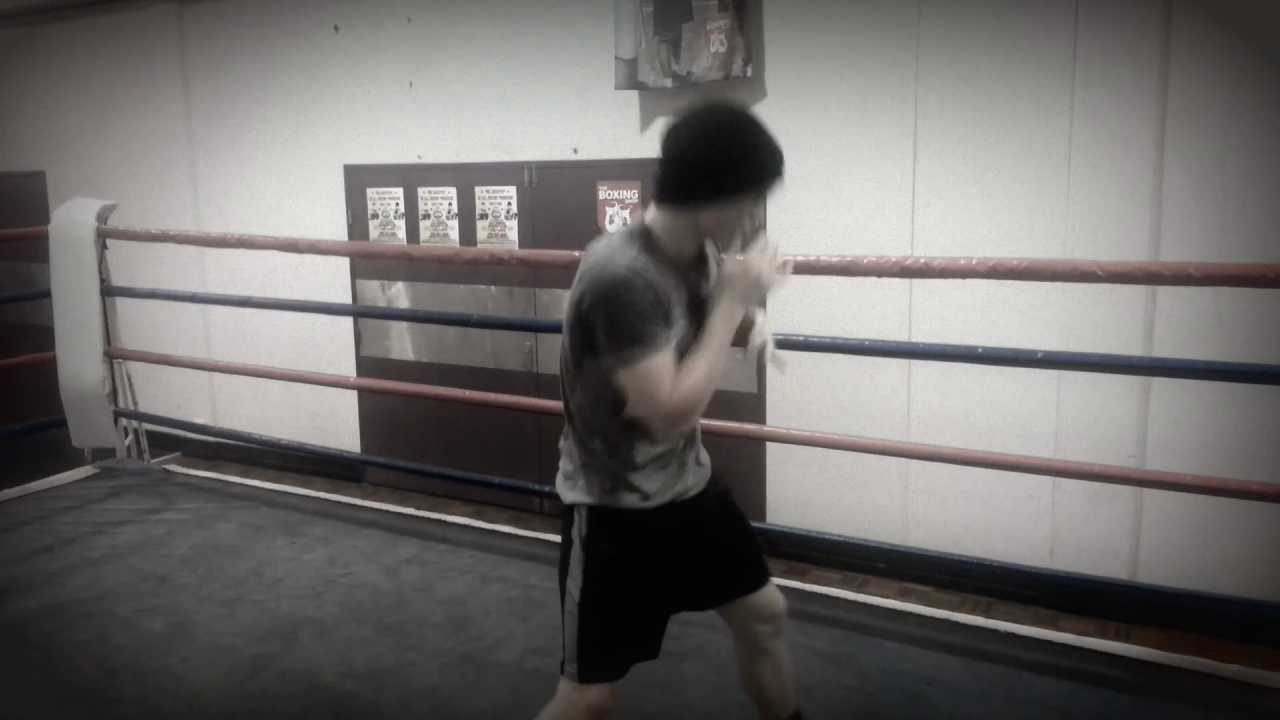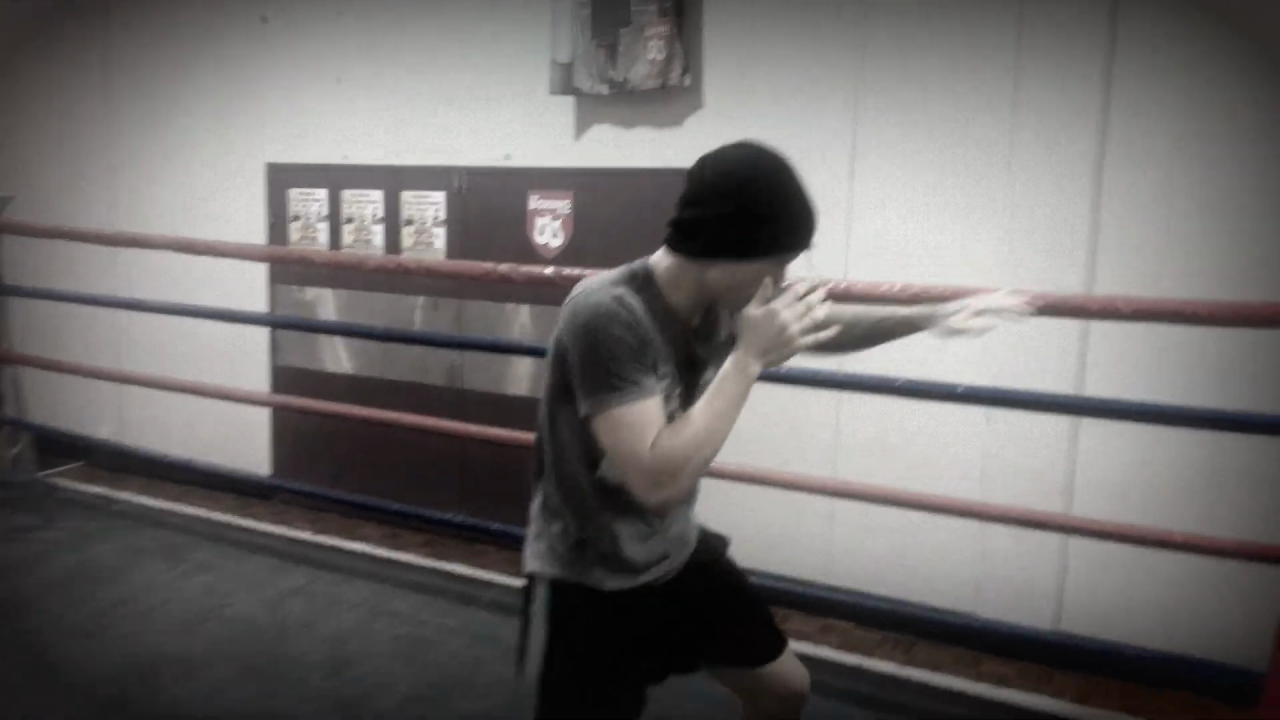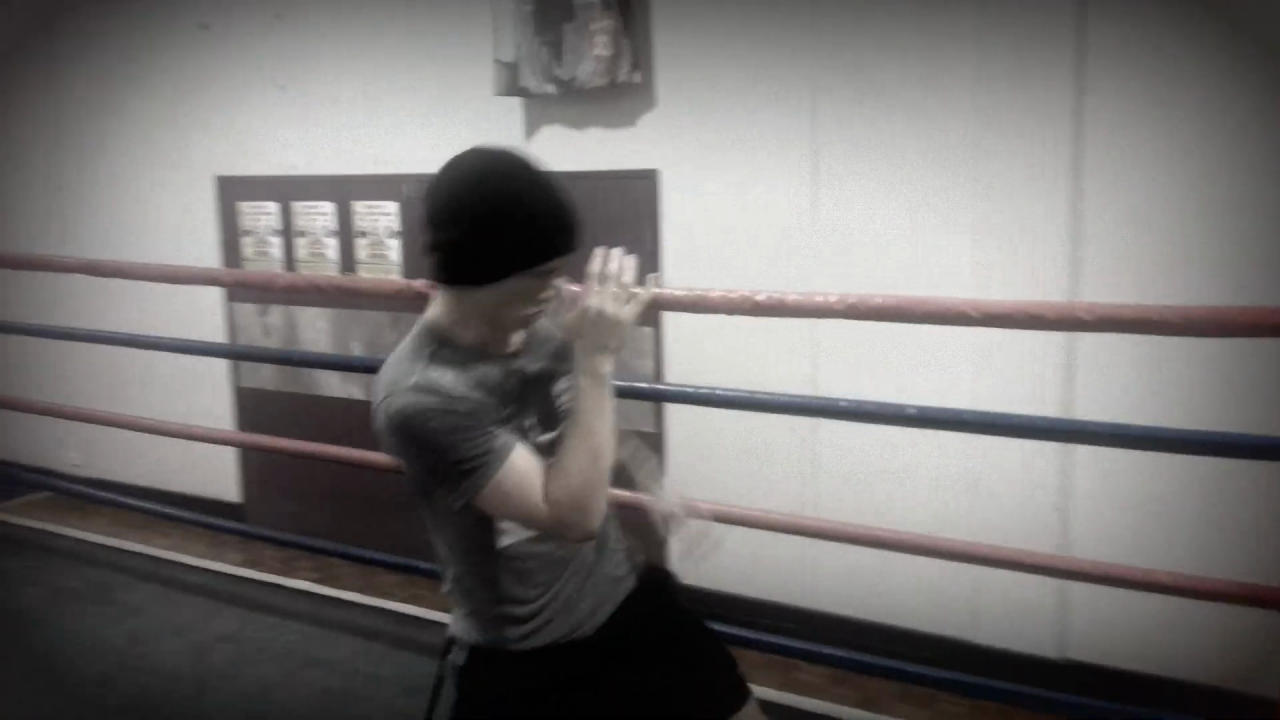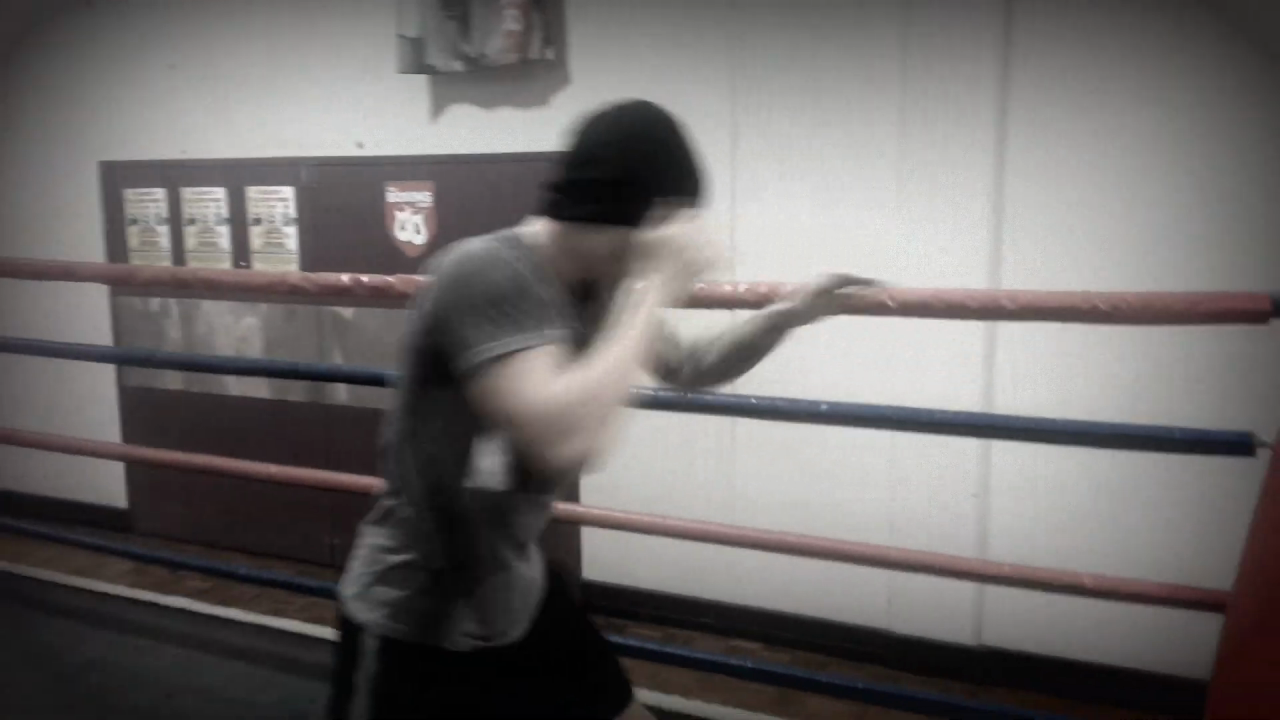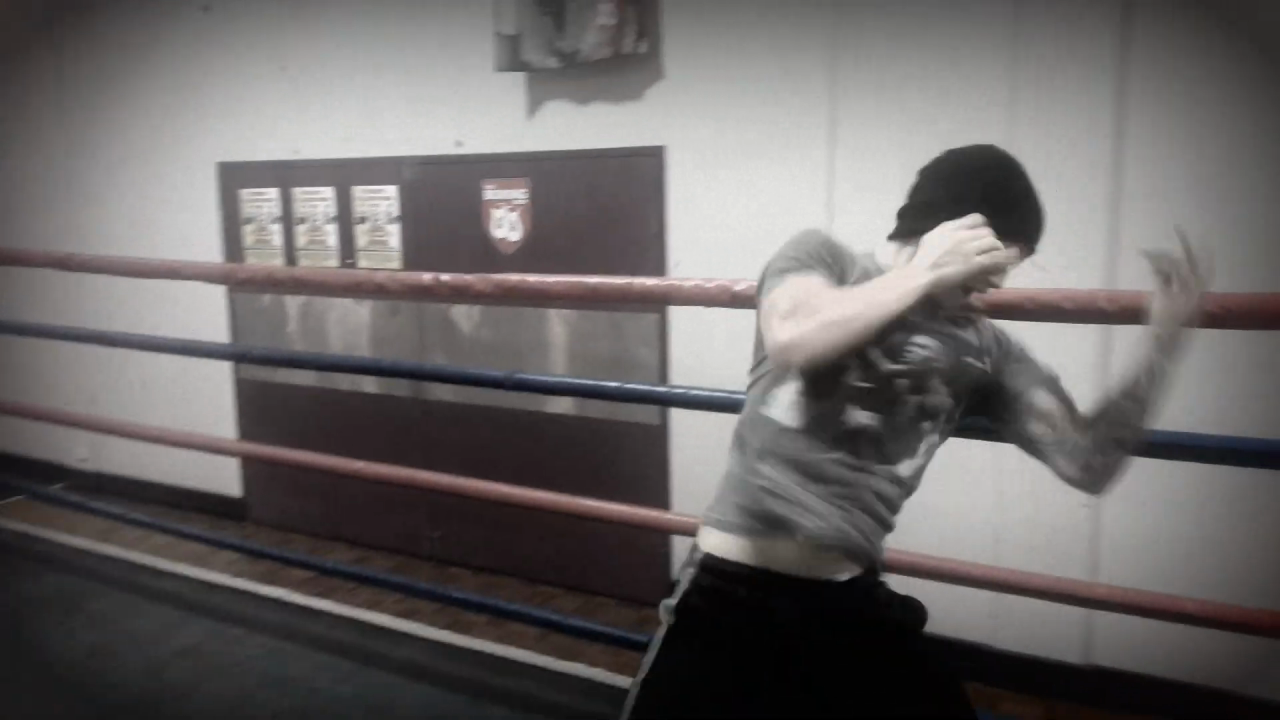
dt=1s
person 1, frame 1
left shoulder: (696, 249)
right shoulder: (621, 273)
right elbow: (670, 413)
left wrist: (737, 309)
right wrist: (732, 301)
left hip: (687, 483)
right hip: (613, 505)
left knee: (764, 614)
person 1, frame 2
left shoulder: (729, 297)
right shoulder: (603, 315)
left elbow: (821, 331)
right elbow: (656, 475)
left wrist: (935, 316)
right wrist: (749, 356)
left hip: (676, 553)
right hip: (583, 579)
person 1, frame 3
left shoulder: (538, 318)
right shoulder: (417, 397)
right elbow: (572, 516)
right wrist: (596, 362)
left hip: (620, 592)
right hip: (516, 647)
person 1, frame 4
left shoulder: (596, 285)
right shoulder: (480, 275)
left elbow: (693, 369)
right elbow: (565, 442)
left wrist: (793, 312)
right wrist: (649, 288)
left hip: (514, 594)
person 1, frame 5
left shoulder: (983, 351)
right shoulder: (820, 256)
left elbow: (1087, 467)
right elbow: (794, 341)
left wrist: (1164, 336)
right wrist: (923, 273)
left hip: (850, 601)
